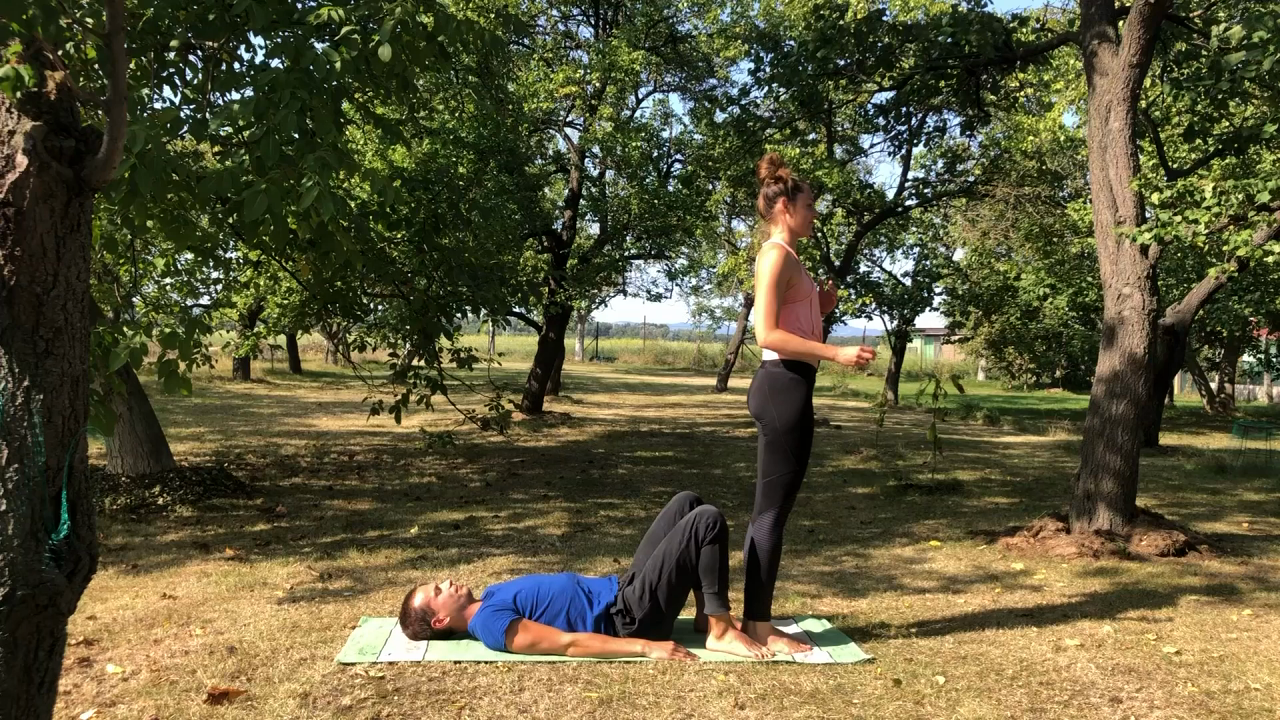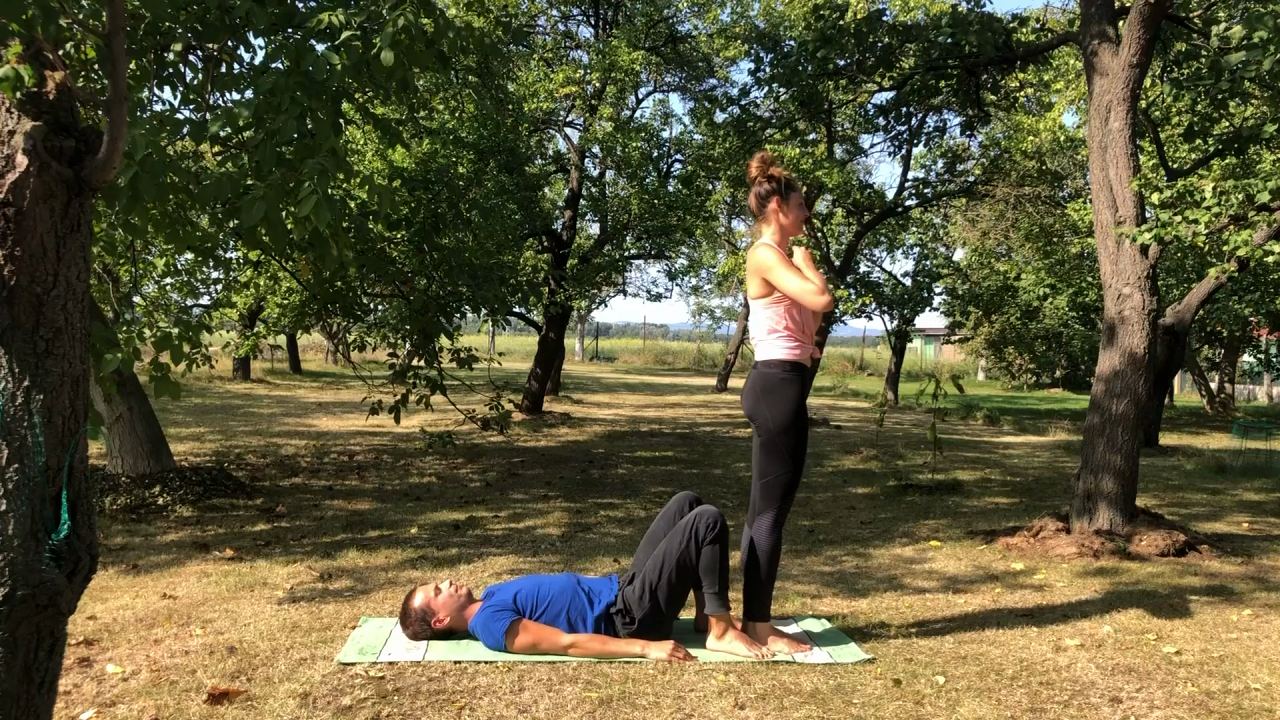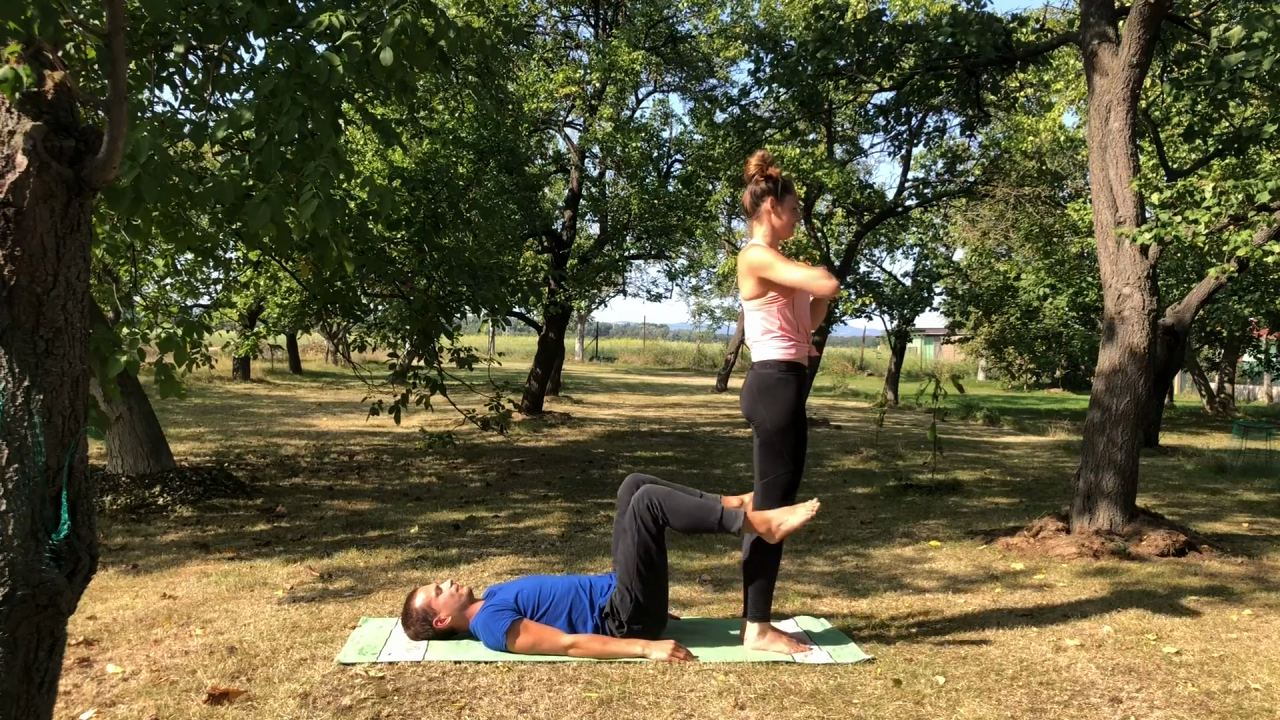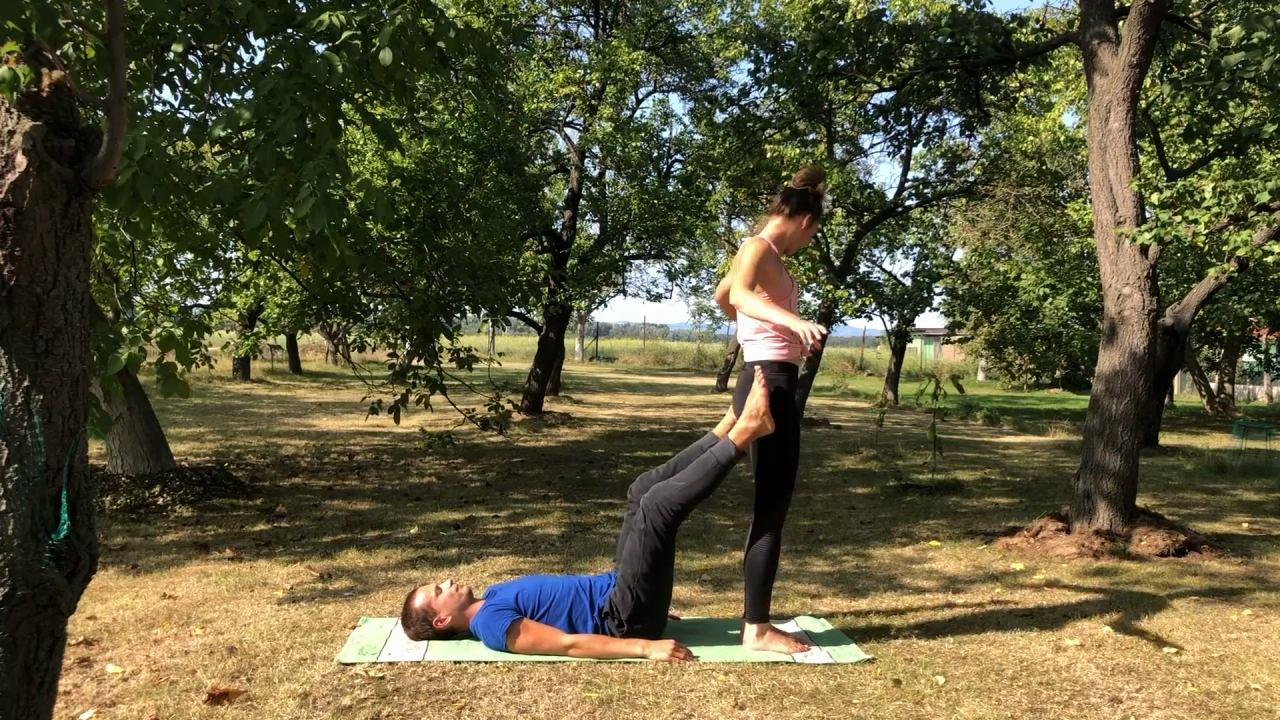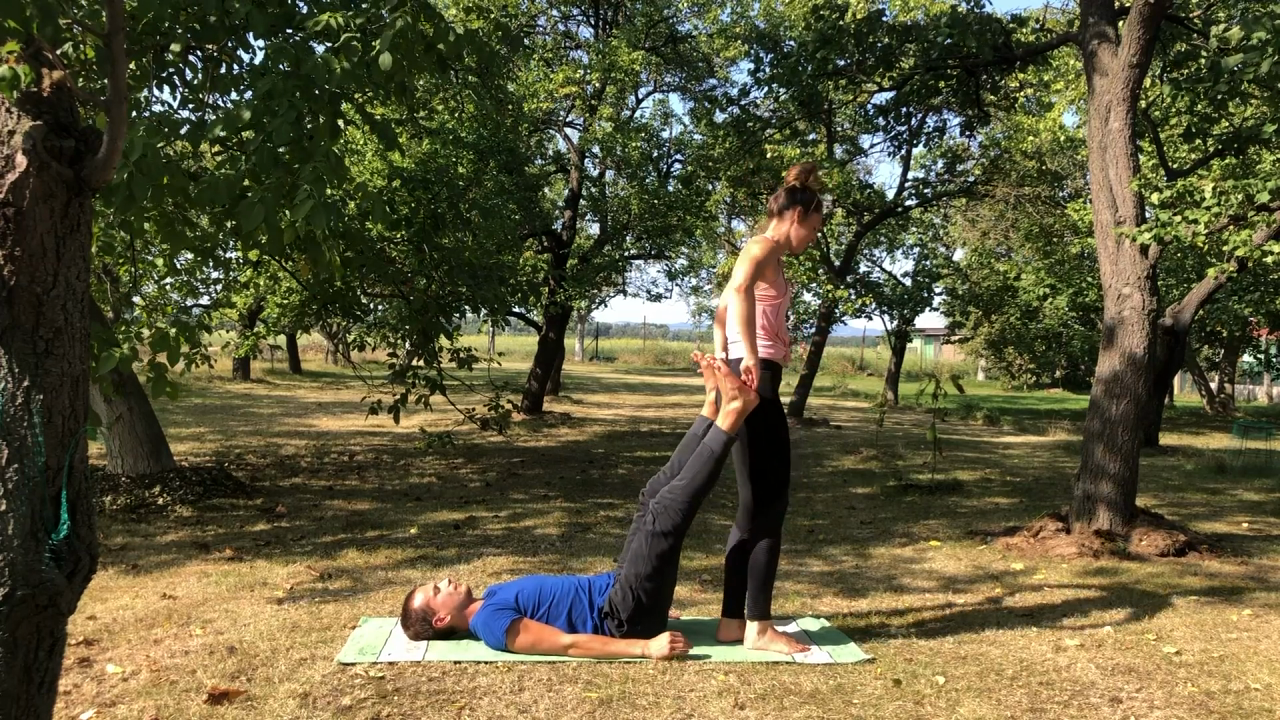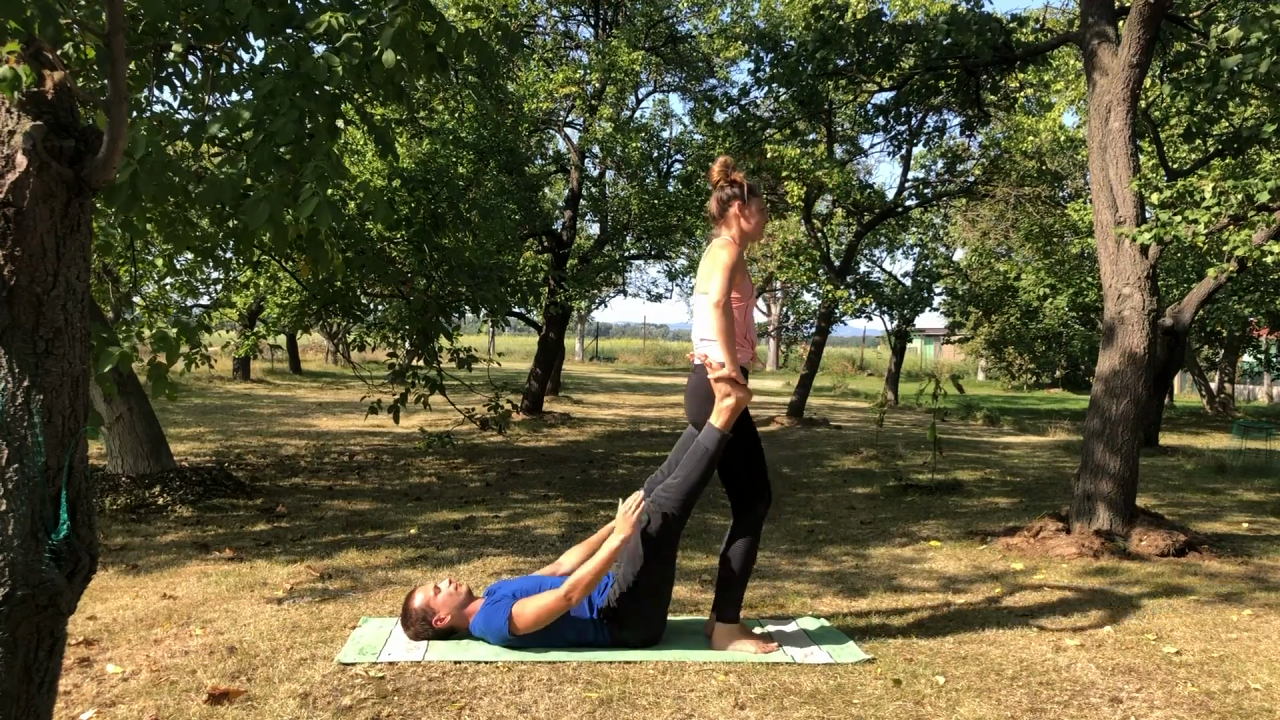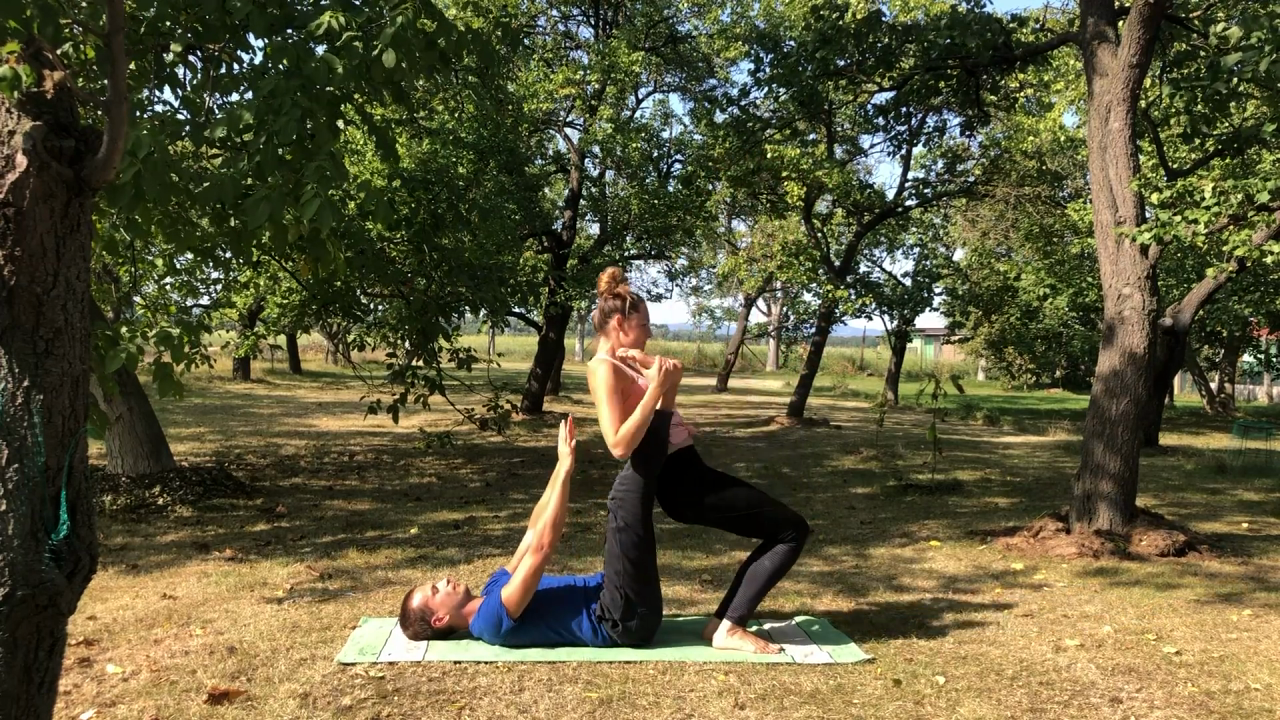
dt=0.7s
person 1, frame 1
left shoulder: (788, 259)
right shoulder: (775, 256)
right elbow: (769, 334)
left wrist: (820, 299)
right wrist: (838, 353)
left hip: (786, 387)
right hip: (784, 387)
left knee: (770, 509)
right knee: (772, 510)
left ankle: (755, 619)
right ankle: (758, 627)
person 1, frame 2
left shoulder: (779, 257)
right shoulder: (766, 254)
left elbow: (810, 318)
right elbow: (822, 300)
left wrist: (803, 264)
right wrist: (806, 261)
left hip: (780, 383)
right hip: (779, 384)
left knee: (766, 509)
right knee: (771, 510)
left ankle: (755, 619)
right ankle: (758, 627)
person 1, frame 3
left shoulder: (773, 258)
right shoulder: (757, 256)
left elbow: (808, 320)
right elbow: (828, 284)
left wrist: (814, 287)
right wrist: (812, 272)
left hip: (778, 384)
right hip: (776, 384)
left knee: (766, 508)
right knee: (773, 509)
left ankle: (754, 619)
right ankle: (758, 629)
person 1, frame 4
left shoulder: (767, 254)
right shoulder: (759, 248)
left elbow: (723, 295)
right elbow: (736, 294)
right wrist: (793, 319)
left hip: (774, 382)
right hip: (771, 382)
left knee: (772, 505)
right knee: (772, 506)
left ankle: (756, 619)
right ankle: (757, 628)
person 1, frame 5
left shoulder: (763, 256)
right shoulder: (764, 247)
left elbow: (723, 308)
right elbow: (739, 290)
left wrist: (724, 362)
right wrist: (748, 359)
left hip: (745, 384)
right hip: (753, 383)
left knee: (756, 506)
right knee: (767, 504)
left ankle: (733, 619)
right ankle: (758, 625)
person 1, frame 6
left shoulder: (717, 252)
right shoulder: (728, 248)
right elbow: (718, 301)
right wrist: (729, 363)
left hip: (709, 385)
right hip: (718, 387)
left knee: (752, 501)
right knee: (752, 504)
left ankle: (725, 618)
right ankle: (726, 626)
person 1, frame 7
left shoulder: (615, 366)
right shoulder: (603, 370)
right elbow: (620, 444)
left wrist: (653, 369)
right wrist: (660, 393)
left hip: (682, 469)
right hip: (681, 479)
left knee: (785, 528)
right knee: (791, 529)
left ankle: (727, 622)
right ankle: (730, 628)
person 2, frame 1
left shoulder: (491, 596)
right shoulder: (490, 624)
right elbow: (568, 643)
right wrist: (646, 647)
left hip: (620, 590)
right hip: (631, 616)
left knee: (687, 503)
right knee: (707, 521)
left ankle: (707, 614)
right ankle: (720, 631)
person 2, frame 2
left shoulder: (490, 597)
right shoulder: (490, 624)
right elbow: (568, 643)
right wrist: (646, 647)
left hip: (620, 588)
right hip: (630, 616)
left knee: (687, 503)
right knee: (707, 521)
left ankle: (707, 612)
right ankle: (720, 630)
person 2, frame 3
left shoulder: (492, 599)
right shoulder: (491, 624)
right elbow: (570, 644)
right wrist: (648, 648)
left hip: (612, 591)
right hip: (626, 619)
left knee: (635, 487)
right knee: (647, 500)
left ankle: (740, 509)
right ankle: (755, 522)
person 2, frame 4
left shoulder: (492, 600)
right shoulder: (492, 624)
right elbow: (568, 643)
right wrist: (646, 647)
left hip: (613, 592)
right hip: (625, 617)
left knee: (646, 489)
right knee: (657, 503)
left ankle: (729, 429)
right ankle: (741, 437)
person 2, frame 5
left shoulder: (485, 602)
right shoulder: (489, 625)
right elbow: (562, 641)
right wrist: (640, 646)
left hip: (609, 600)
right hip: (626, 616)
left knee: (659, 499)
right knee: (663, 511)
left ankle: (720, 402)
right ankle: (728, 417)
person 2, frame 6
left shoulder: (494, 597)
right shoulder: (494, 621)
left elbow: (560, 567)
right elbow: (569, 594)
left wrist: (613, 528)
right wrist: (619, 536)
left hip: (616, 594)
right hip: (627, 618)
left knee: (652, 494)
right knee: (663, 508)
left ankle: (717, 405)
right ankle: (723, 413)
person 2, frame 7
left shoulder: (494, 592)
right shoulder: (492, 620)
left elbow: (535, 530)
right elbow: (542, 544)
left wrist: (561, 465)
right wrist: (566, 467)
left hip: (613, 602)
right hip: (625, 621)
left knee: (630, 493)
right knee: (625, 499)
left ankle: (658, 397)
right ankle: (657, 398)
